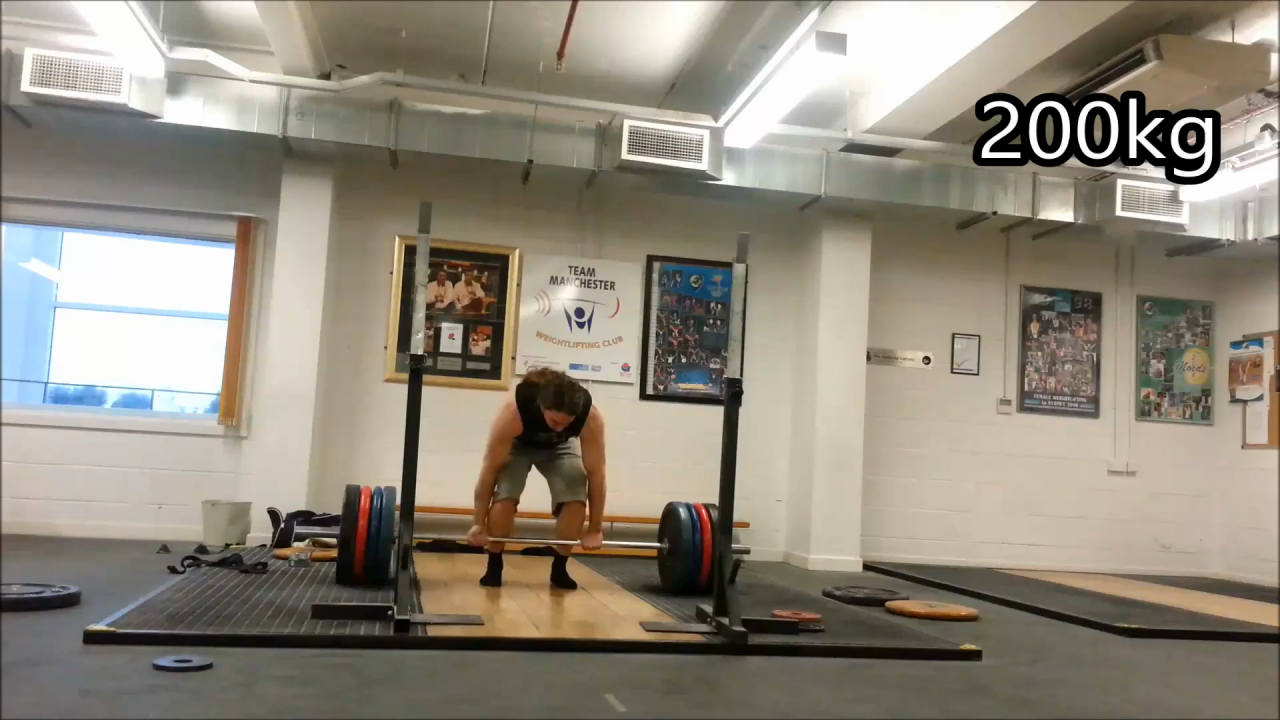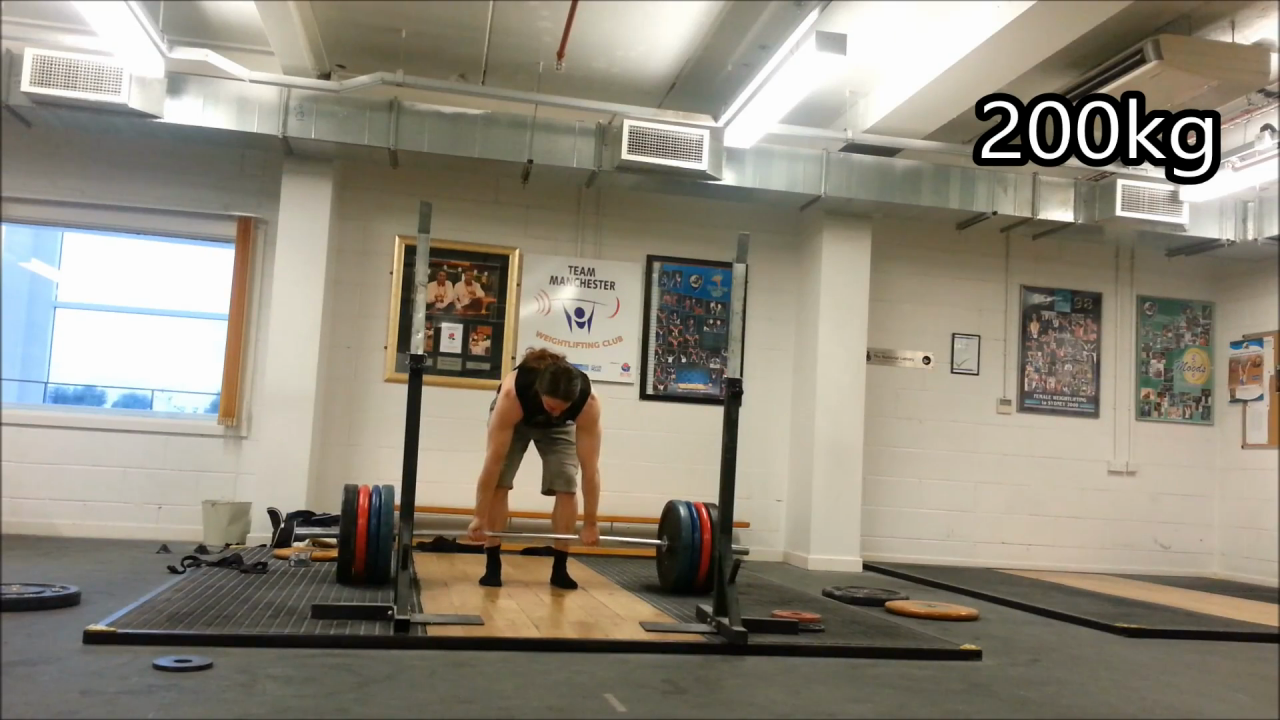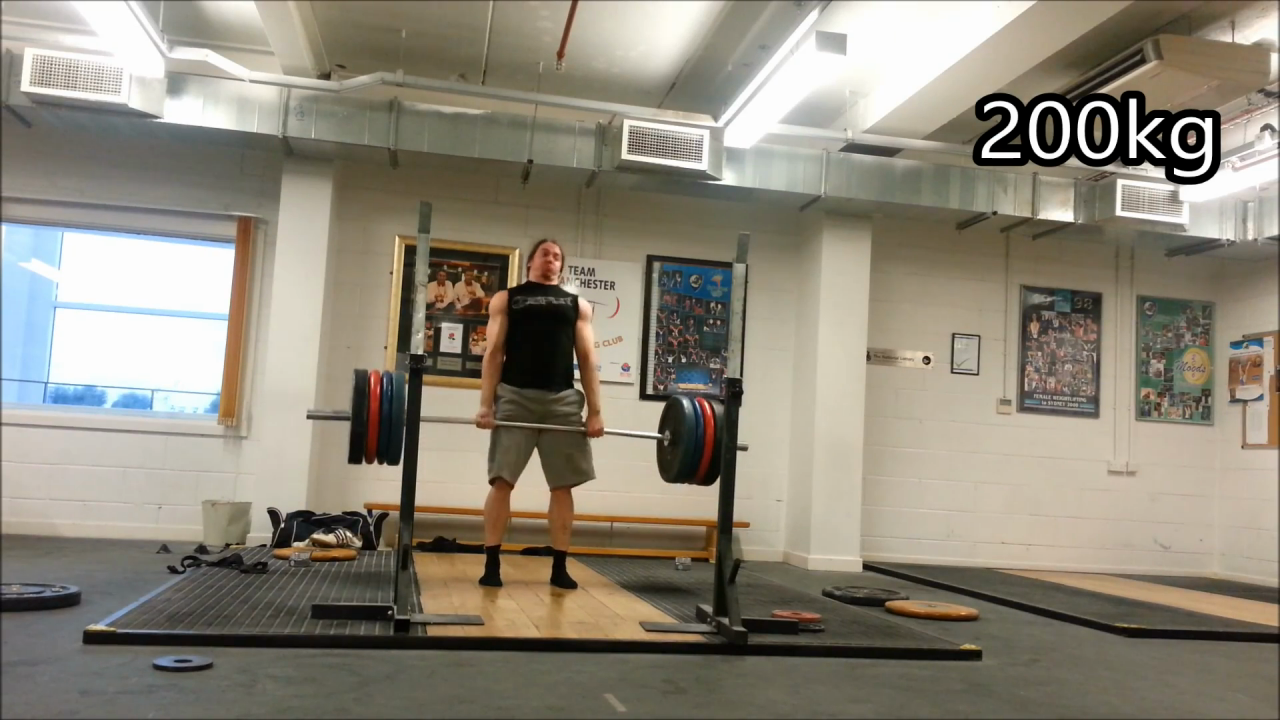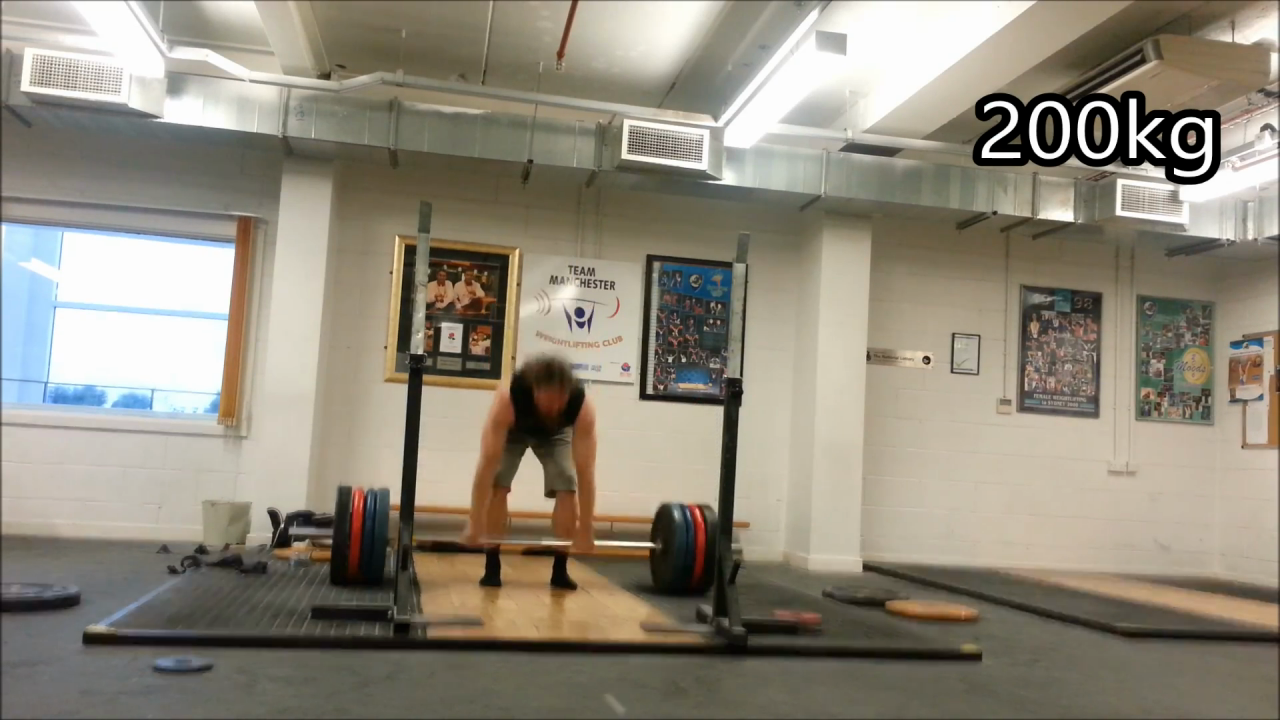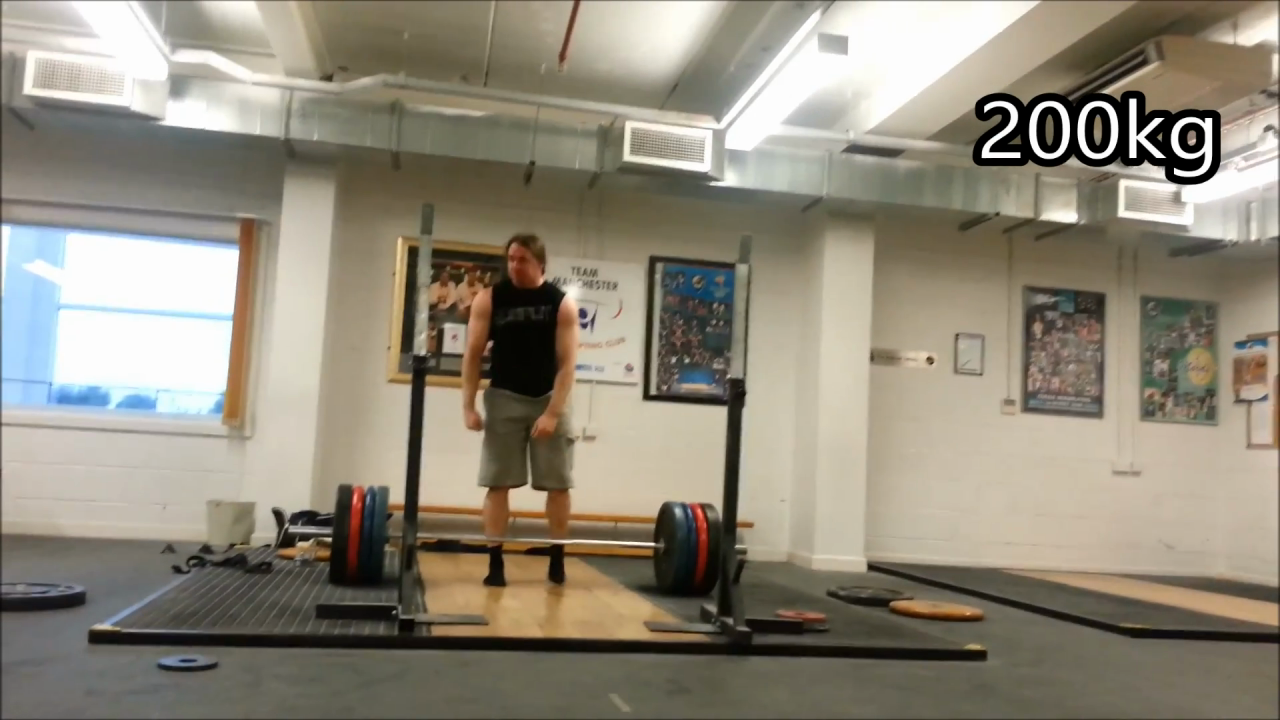
dt=1s
person 1, frame 1
left shoulder: (591, 417)
right shoulder: (513, 409)
left elbow: (596, 474)
right elbow: (489, 469)
left wrist: (595, 529)
right wrist: (478, 523)
left hip: (561, 447)
right hip: (516, 444)
left knee: (576, 499)
right knee: (505, 497)
left ankle: (559, 568)
right ankle: (494, 566)
person 1, frame 2
left shoulder: (589, 403)
right shoulder: (512, 393)
left elbow: (590, 466)
right elbow: (494, 460)
left wrist: (590, 523)
right wrist: (479, 517)
left hip: (560, 428)
right hip: (515, 419)
left knee: (566, 485)
right knee: (499, 482)
left ankle: (560, 568)
right ankle: (492, 565)
person 1, frame 3
left shoulder: (577, 304)
right shoulder: (506, 299)
left elbow: (587, 358)
right elbow: (494, 352)
left wrist: (594, 411)
right wrist: (485, 404)
left hip: (563, 400)
right hip: (515, 396)
left knee: (563, 486)
right knee: (501, 480)
left ankle: (559, 567)
right ankle: (491, 565)
person 1, frame 4
left shoulder: (582, 406)
right shoulder: (508, 399)
left elbow: (585, 472)
right elbow: (487, 465)
left wrist: (585, 529)
right wrist: (474, 524)
left hip: (556, 434)
right hip: (513, 432)
left knee: (567, 487)
right knee: (497, 484)
left ankle: (559, 570)
right ankle: (492, 568)
person 1, frame 5
left shoulder: (562, 304)
right shoulder: (488, 299)
left elbow: (567, 363)
right elbow: (473, 354)
left wrist: (553, 413)
right wrist: (468, 406)
left hip: (548, 400)
right hip: (504, 398)
left knee: (558, 484)
right knee: (497, 484)
left ankle: (557, 559)
right ankle: (495, 564)
